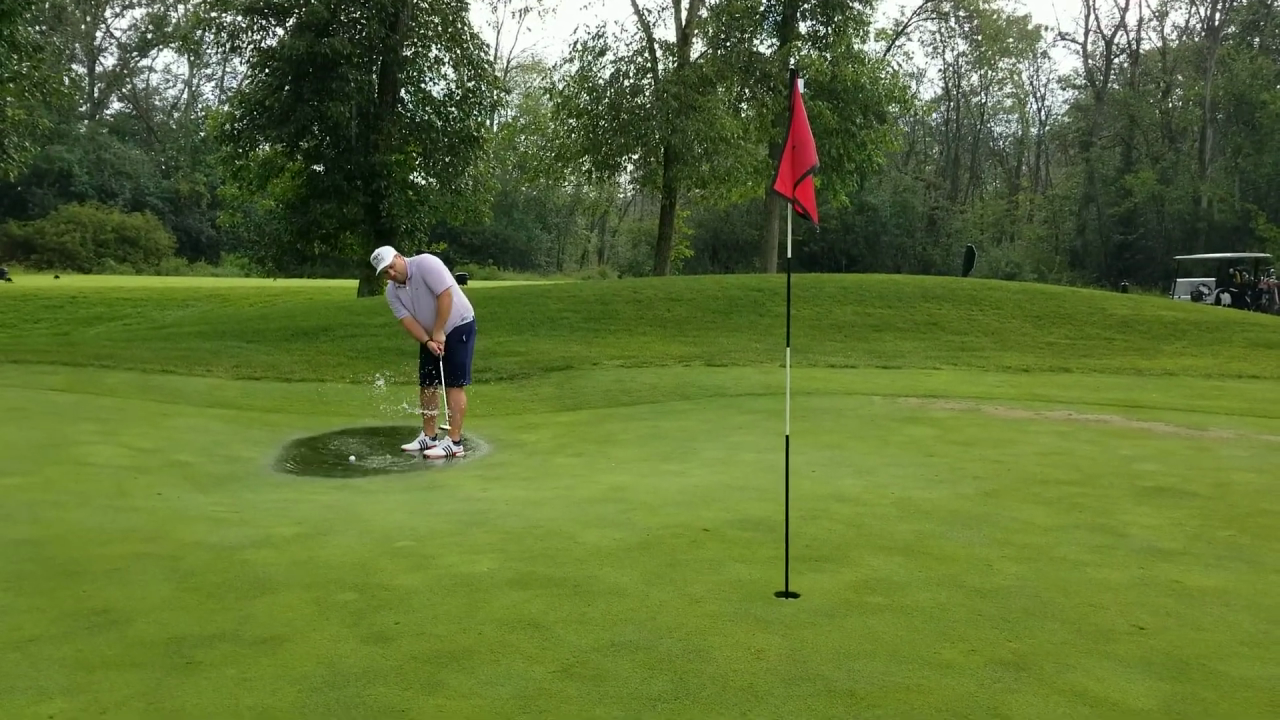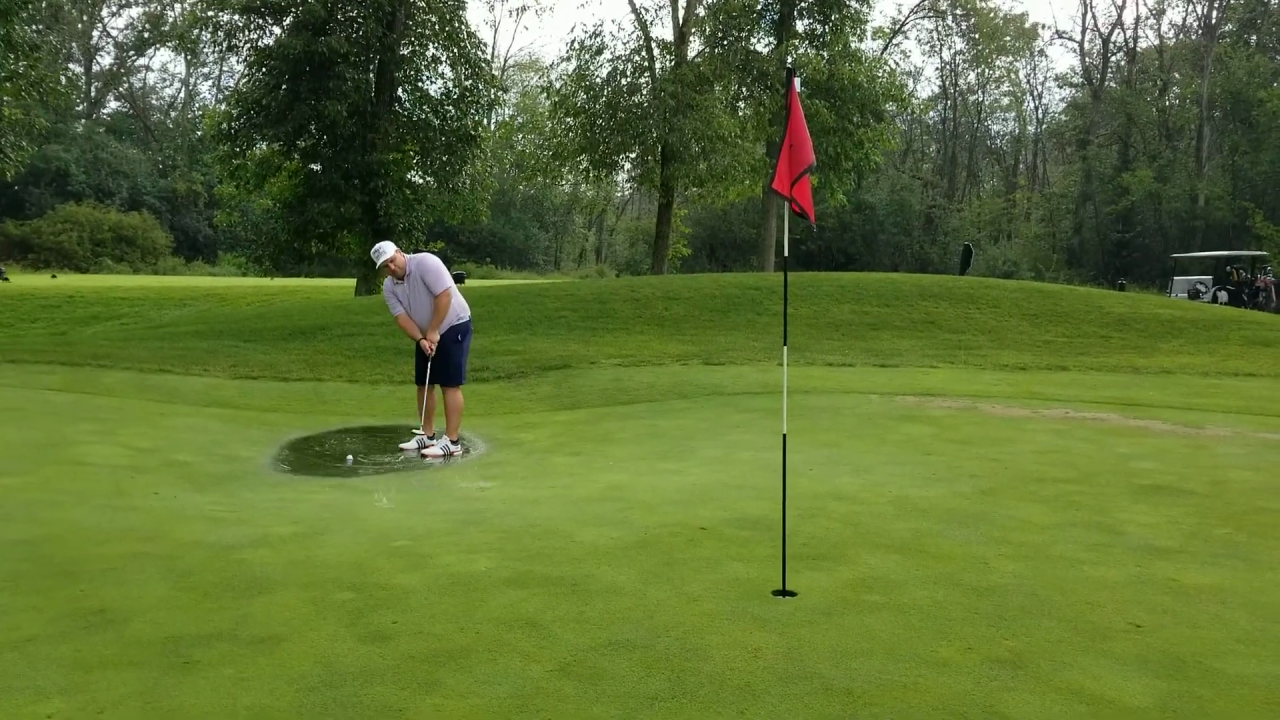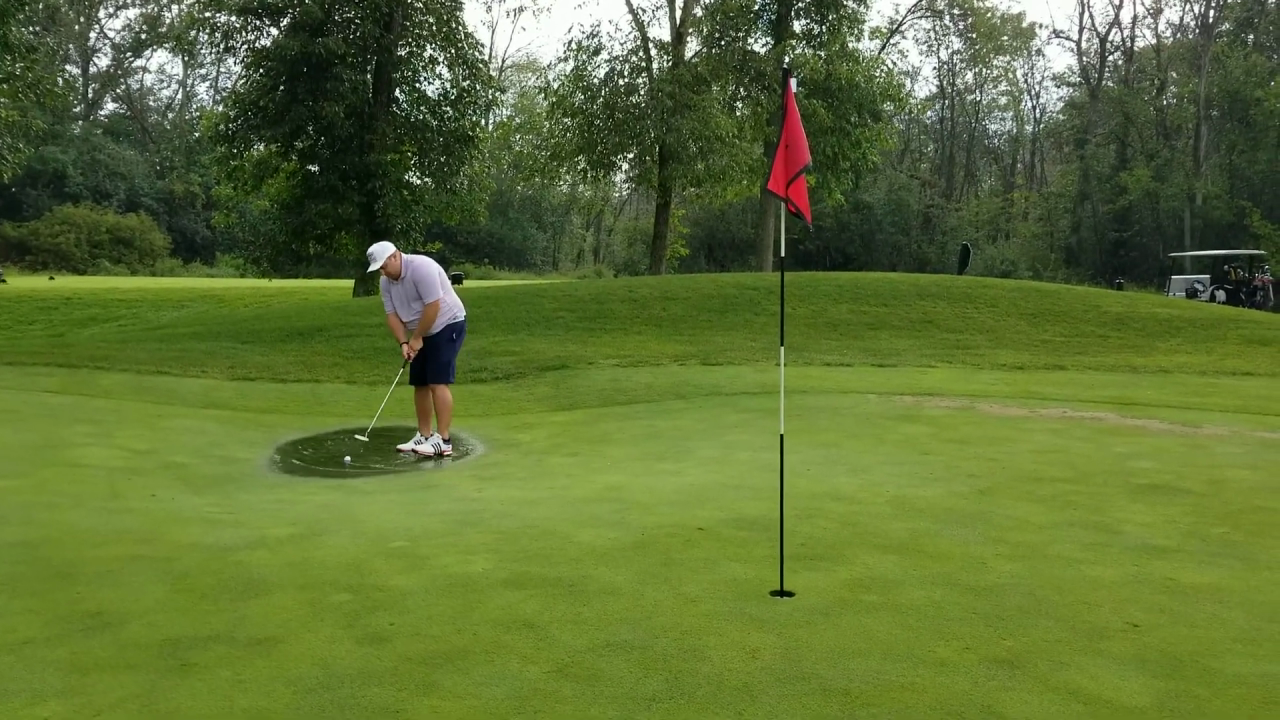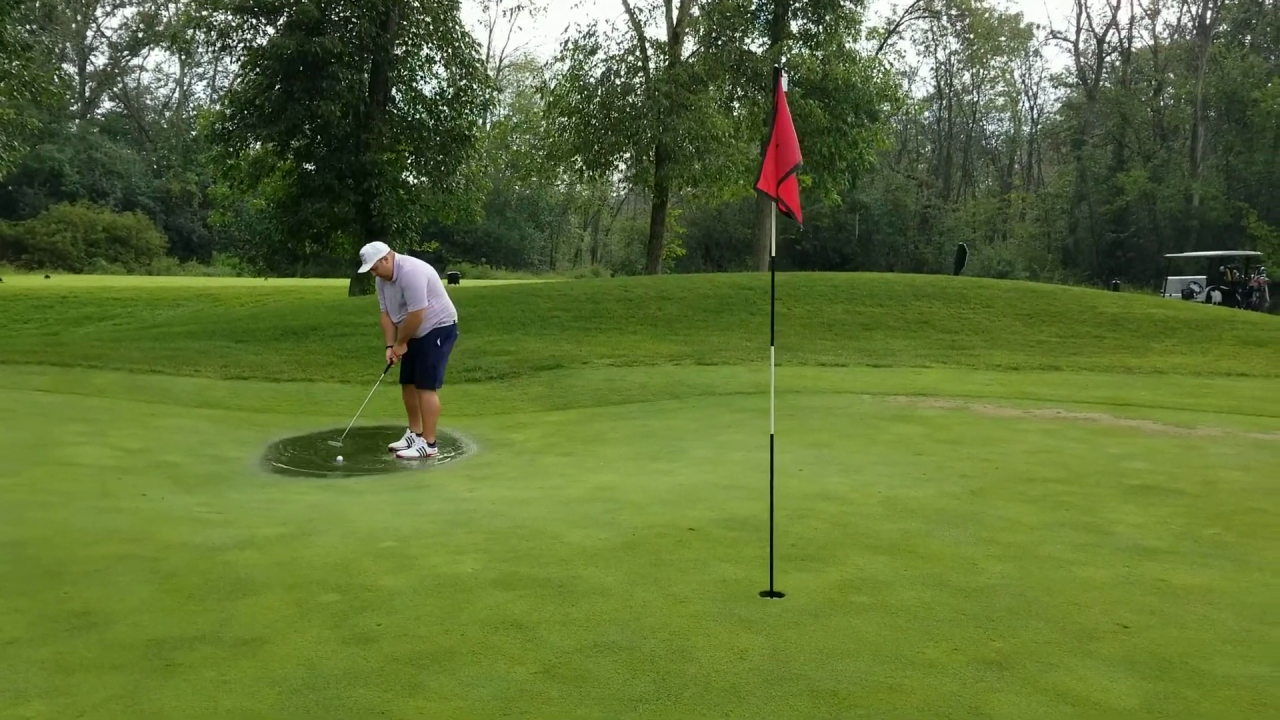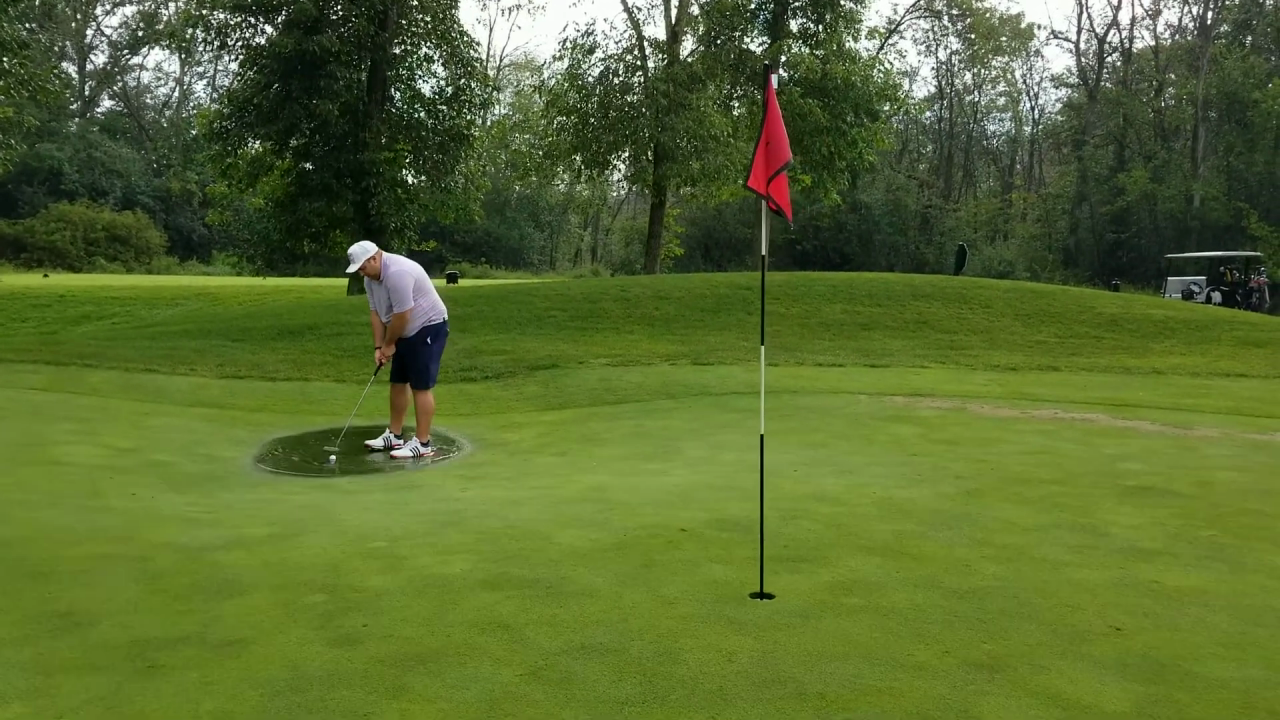
dt=0.3s
person 1, frame 1
left shoulder: (425, 264)
right shoulder: (392, 291)
left elbow: (445, 295)
right elbow: (407, 320)
left wrist: (439, 332)
right wrist: (428, 341)
left hip: (458, 328)
right hip: (431, 336)
left knee: (454, 385)
right knee: (427, 385)
left ankle: (454, 442)
right ankle: (429, 436)
person 1, frame 2
left shoulder: (426, 262)
right shoulder: (389, 286)
left elbow: (444, 296)
right elbow: (401, 317)
left wrist: (434, 331)
right wrist: (421, 339)
left hip: (453, 328)
right hip: (426, 335)
left knee: (450, 385)
right knee: (424, 384)
left ankle: (452, 441)
right ankle: (427, 436)
person 1, frame 3
left shoulder: (421, 267)
right shoulder: (385, 282)
left elbow: (433, 306)
right elbow: (392, 315)
left wrist: (417, 338)
right wrist: (404, 343)
left hip: (447, 327)
right hip: (420, 336)
left knee: (438, 383)
right knee: (420, 385)
left ankle: (442, 440)
right ankle: (424, 436)
person 1, frame 4
left shoulder: (411, 272)
right shoulder: (382, 279)
left elbow: (416, 315)
right elbow: (386, 314)
left wrist: (400, 343)
right wrist: (390, 345)
left hip: (438, 330)
right hip: (415, 334)
left knee: (426, 387)
right knee: (408, 384)
left ankle: (428, 444)
right ankle: (415, 434)
person 1, frame 5
left shoulder: (398, 272)
right shoulder: (371, 278)
left elbow: (401, 316)
right elbow: (376, 313)
left wrist: (388, 344)
right wrist: (378, 347)
left hip: (428, 328)
right hip: (406, 332)
left knee: (421, 387)
right knee: (398, 383)
left ankle: (422, 443)
right ankle: (394, 435)
